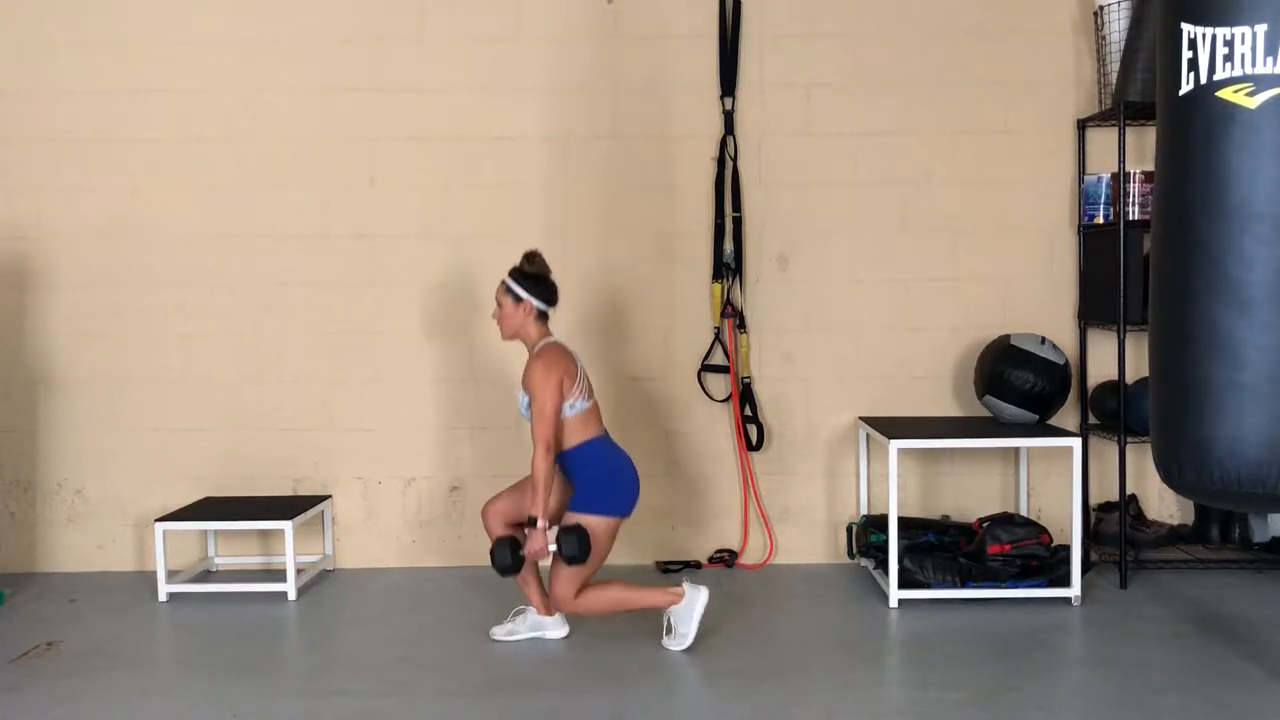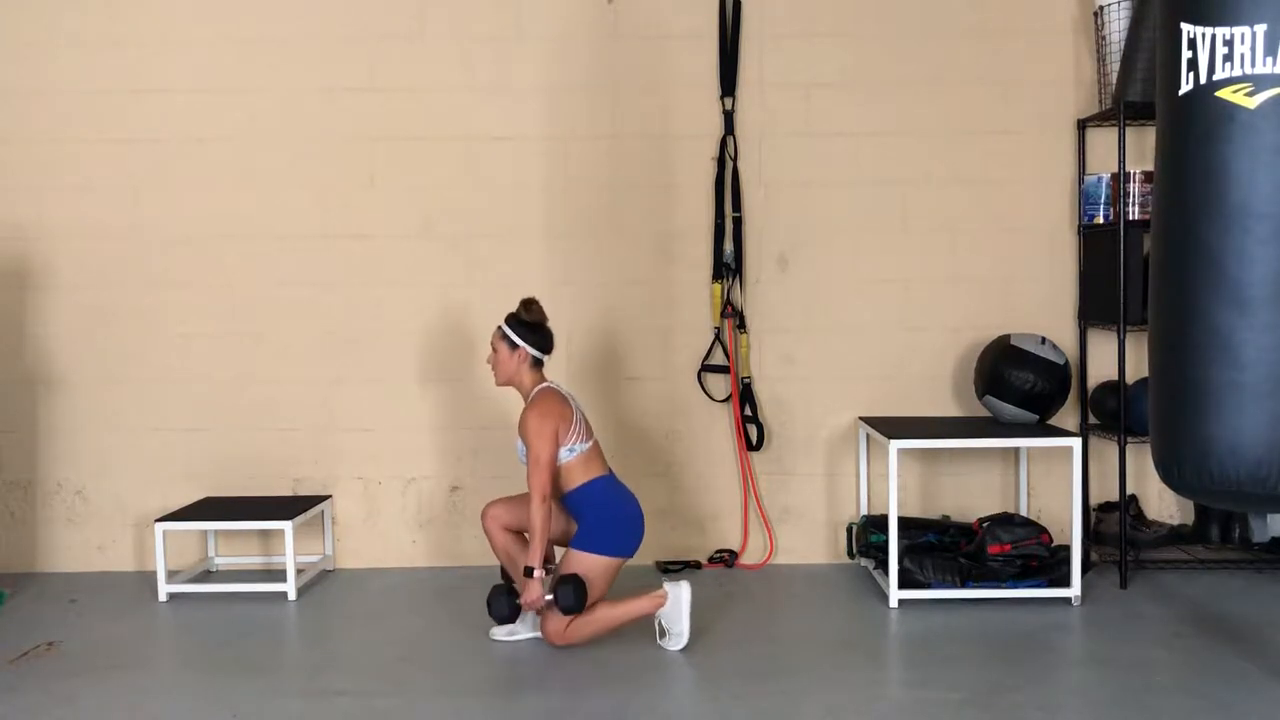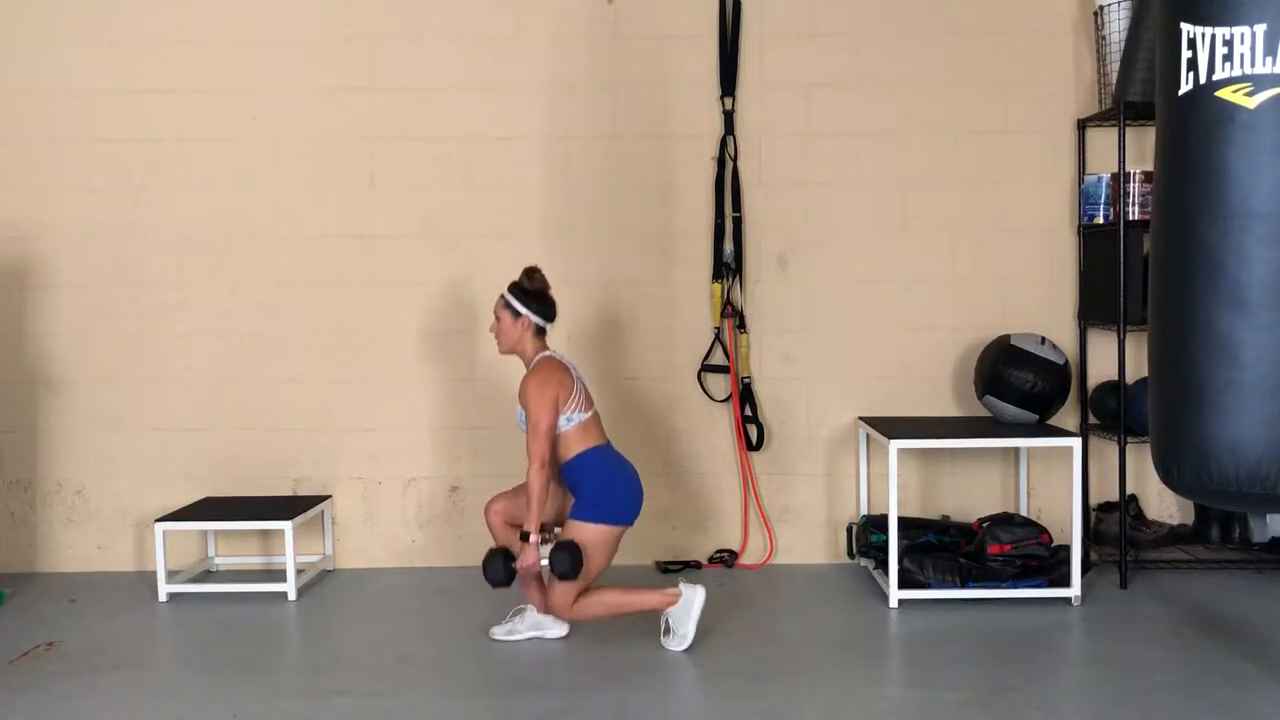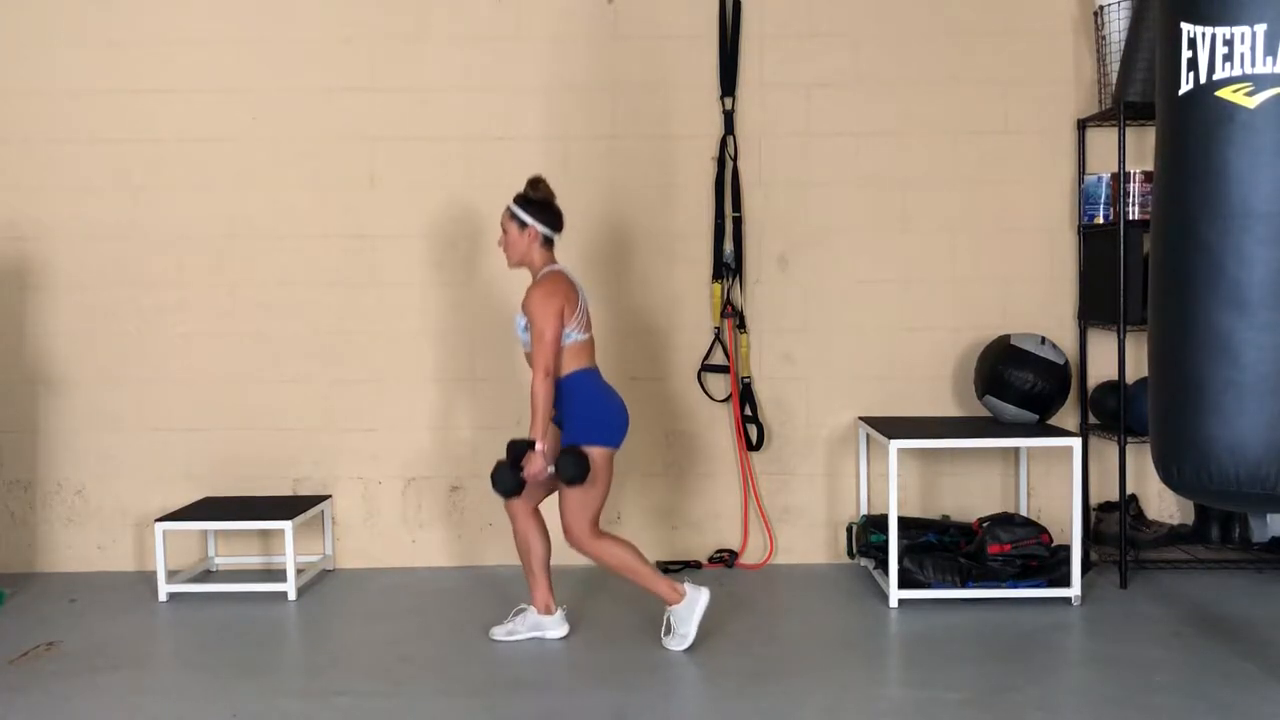
dt=0.4s
person 1, frame 1
left shoulder: (543, 364)
right shoulder: (551, 353)
left elbow: (544, 448)
left wrist: (539, 522)
right wrist: (541, 511)
left hip: (601, 479)
right hip: (587, 472)
left knee: (566, 596)
right knee: (495, 513)
left ankle: (680, 598)
right ankle: (542, 613)
person 1, frame 2
left shoulder: (539, 412)
right shoulder: (549, 398)
left elbow: (541, 498)
right elbow: (552, 490)
left wrist: (533, 572)
right wrist: (542, 547)
left hip: (607, 519)
right hip: (593, 509)
left knee: (557, 631)
right knee: (495, 516)
left ankle: (664, 599)
right ankle: (540, 610)
person 1, frame 3
left shoulder: (538, 379)
right shoulder: (550, 366)
left elbow: (539, 464)
left wrist: (531, 538)
right wrist: (545, 525)
left hip: (604, 489)
right hip: (592, 480)
left knee: (565, 604)
right knee: (498, 511)
left ankle: (677, 600)
right ankle: (542, 614)
person 1, frame 4
left shoulder: (543, 290)
right shoulder: (557, 282)
left elbow: (544, 372)
left wrist: (537, 445)
right wrist: (544, 439)
left hip: (587, 412)
right hip: (579, 409)
left knee: (581, 533)
right knee: (518, 501)
left ankle: (680, 598)
right ankle: (545, 614)
